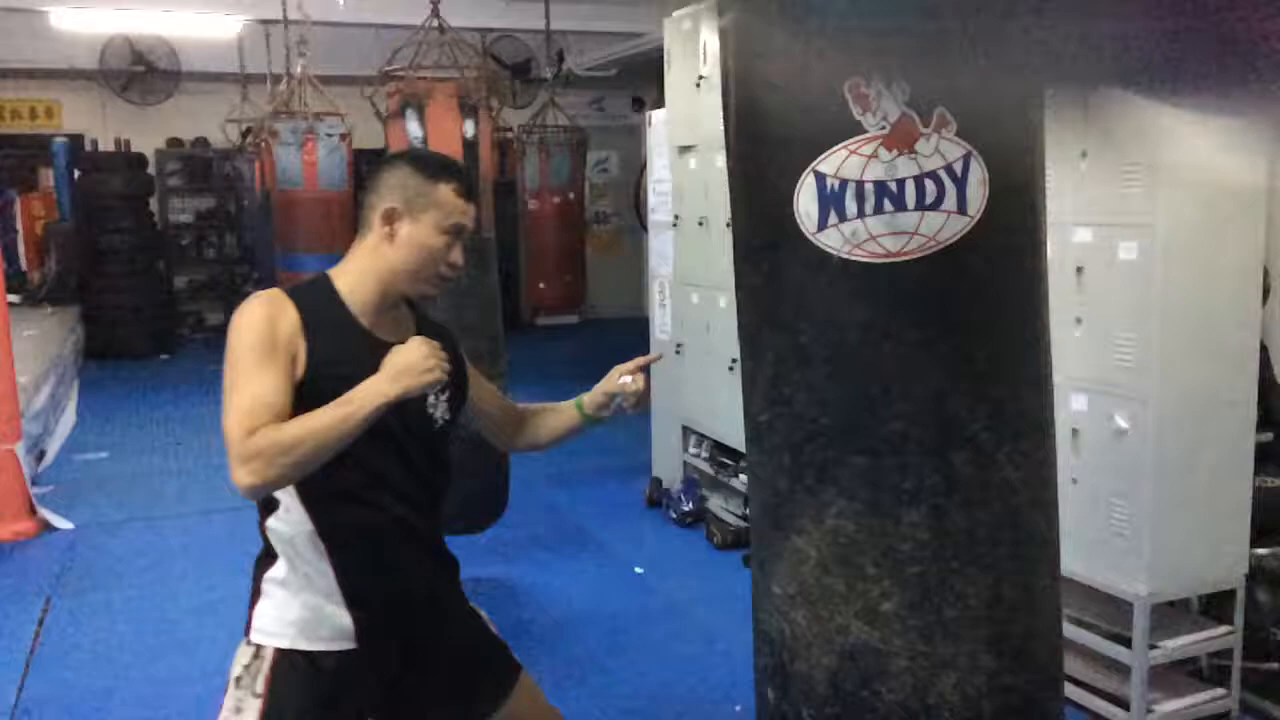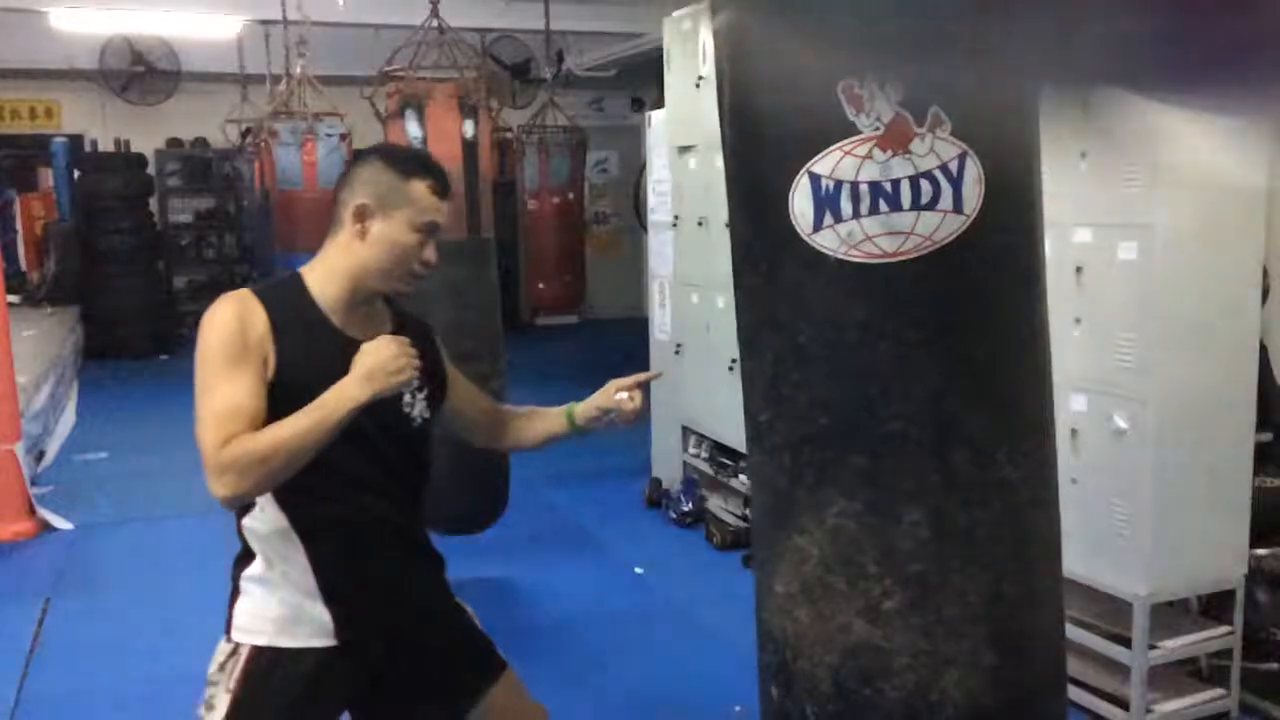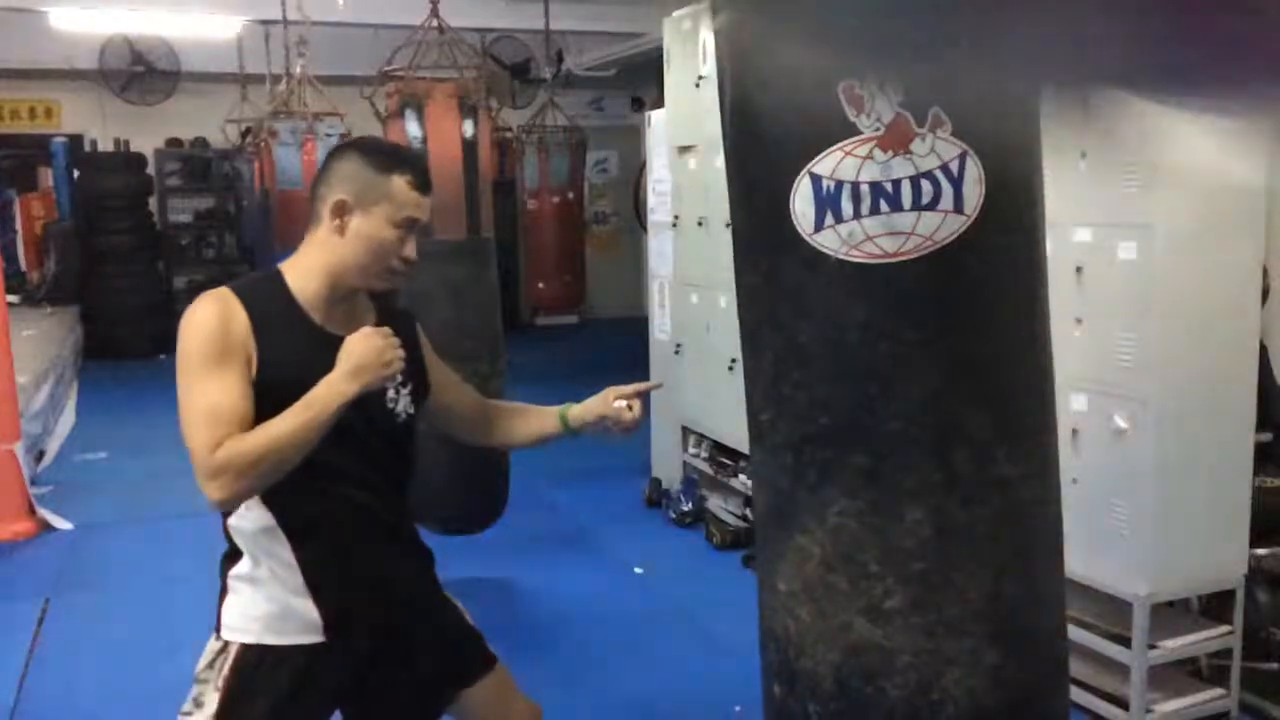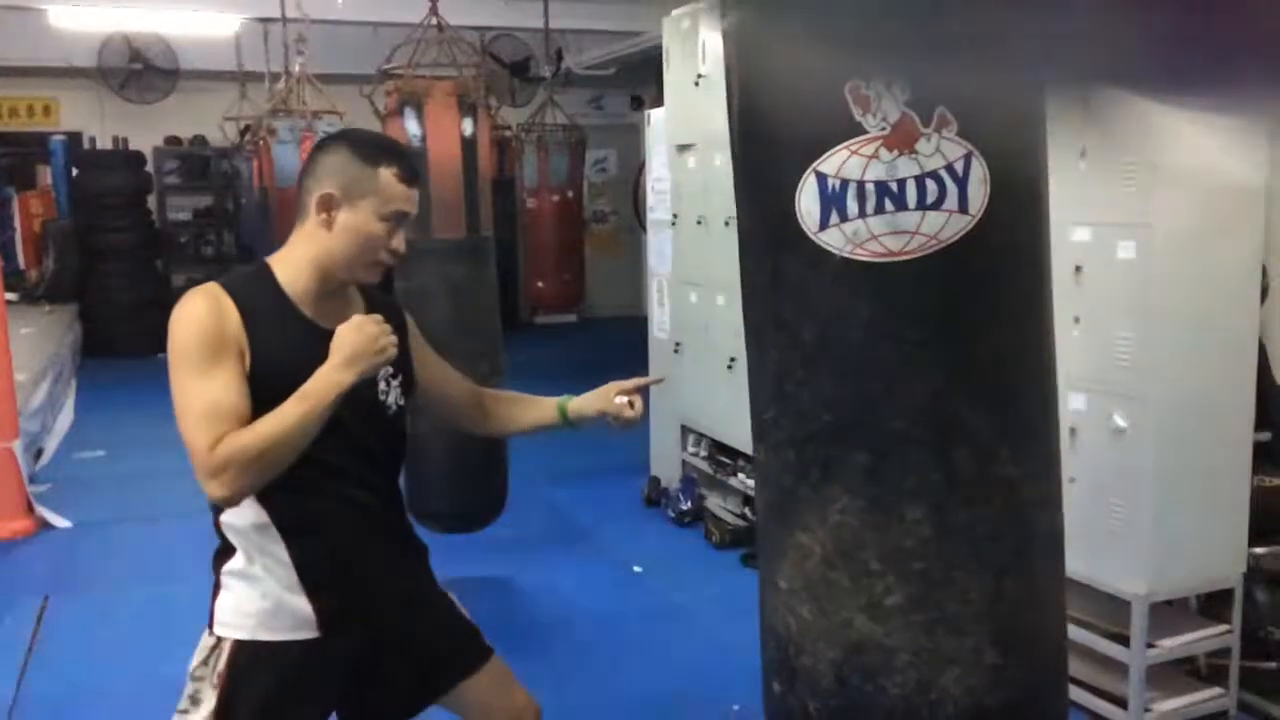
dt=0.2s
person 1, frame 1
left shoulder: (432, 342)
right shoulder: (277, 317)
left elbow: (511, 427)
right elbow: (252, 468)
left wrist: (593, 404)
right wrist: (383, 387)
left hip: (425, 602)
right hip: (311, 624)
person 1, frame 2
left shoulder: (413, 338)
right shoulder: (245, 318)
left elbow: (493, 426)
right elbow: (229, 477)
left wrist: (583, 414)
right wrist: (356, 388)
left hip: (409, 597)
right hip: (292, 621)
person 1, frame 3
left shoulder: (397, 330)
right shoulder: (225, 317)
left elbow: (480, 420)
right elbow: (222, 479)
left wrist: (578, 415)
right wrist: (344, 383)
left hip: (399, 591)
right hip: (281, 618)
person 1, frame 4
left shoulder: (386, 320)
right shoulder: (214, 313)
left elbow: (475, 407)
right elbow: (223, 477)
left wrist: (577, 407)
right wrist: (339, 371)
left hip: (392, 583)
right hip: (275, 614)
